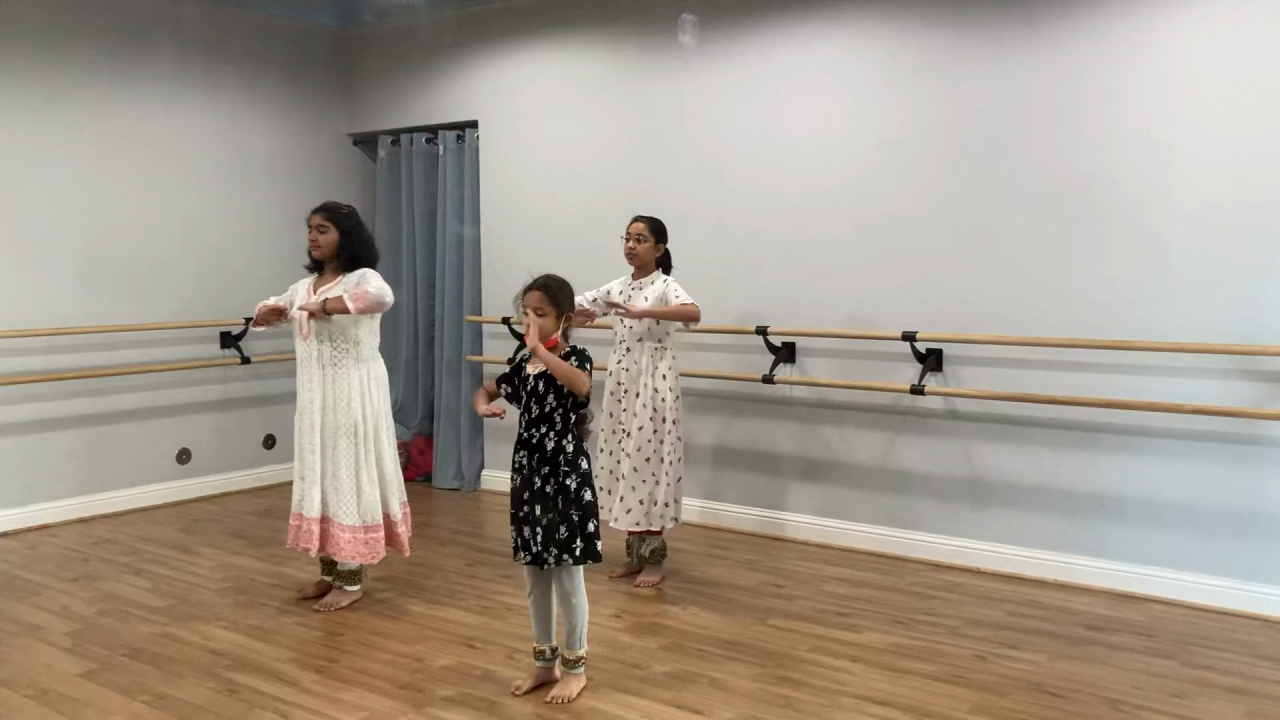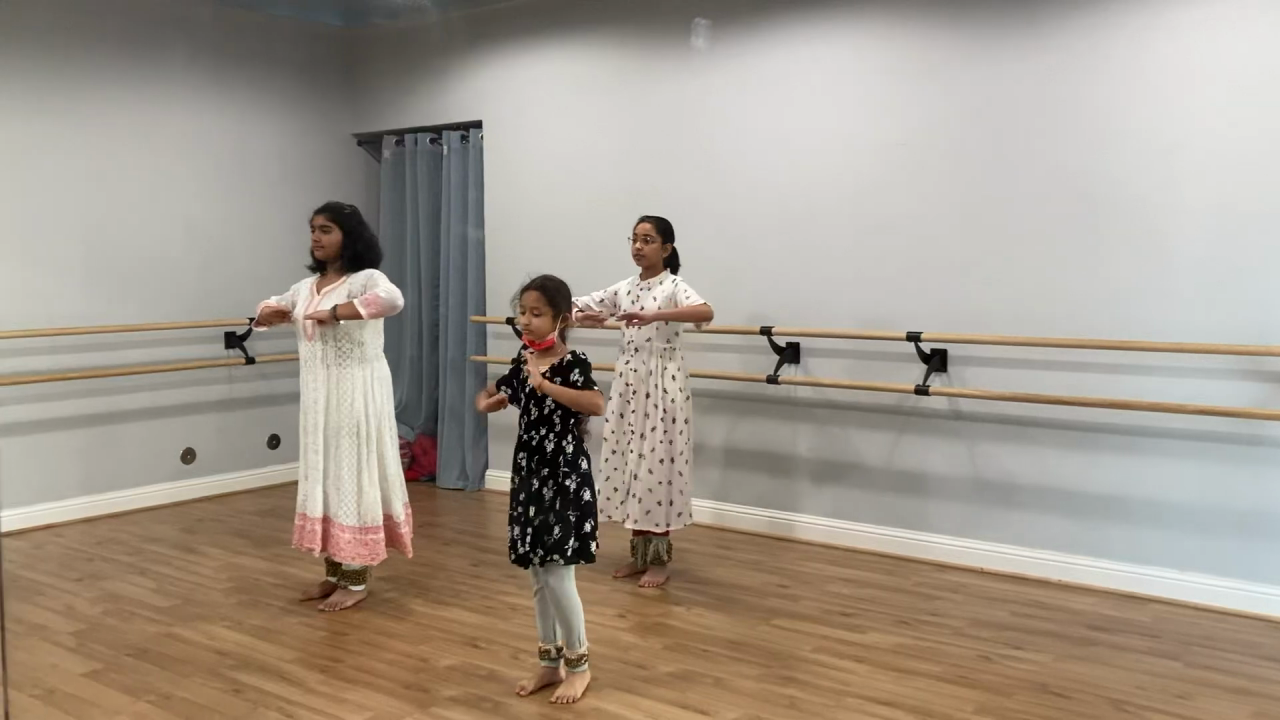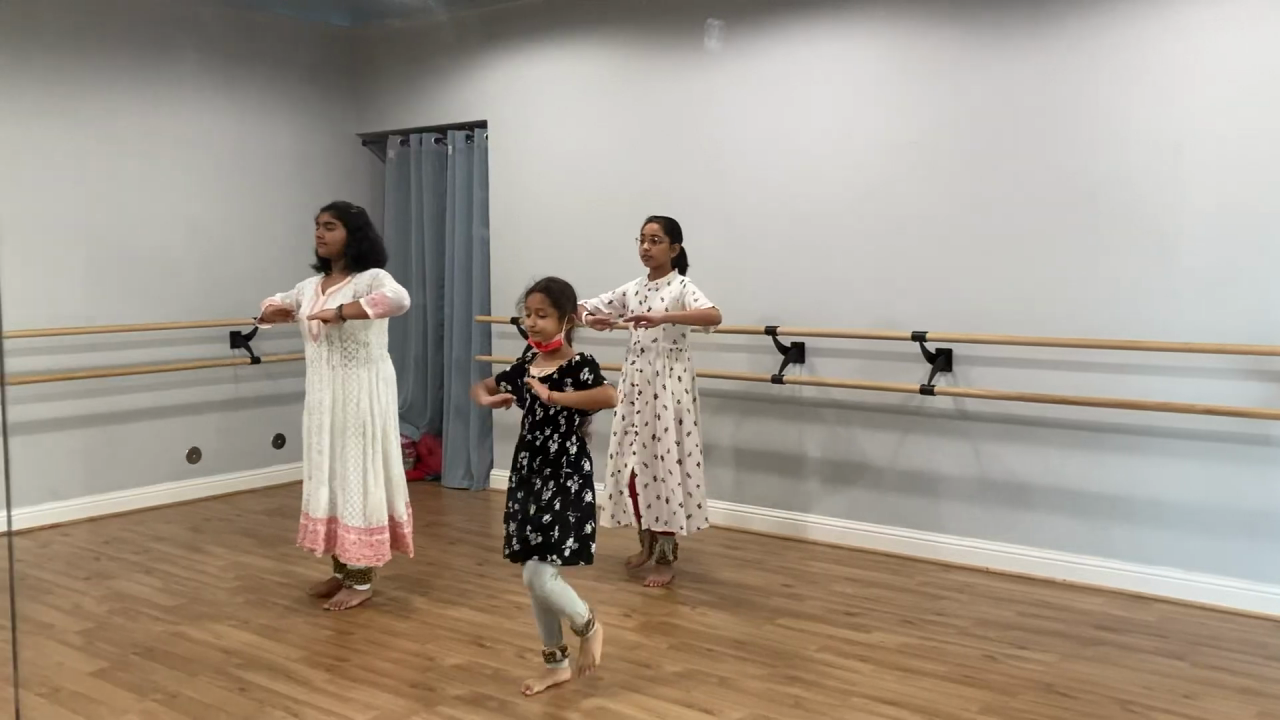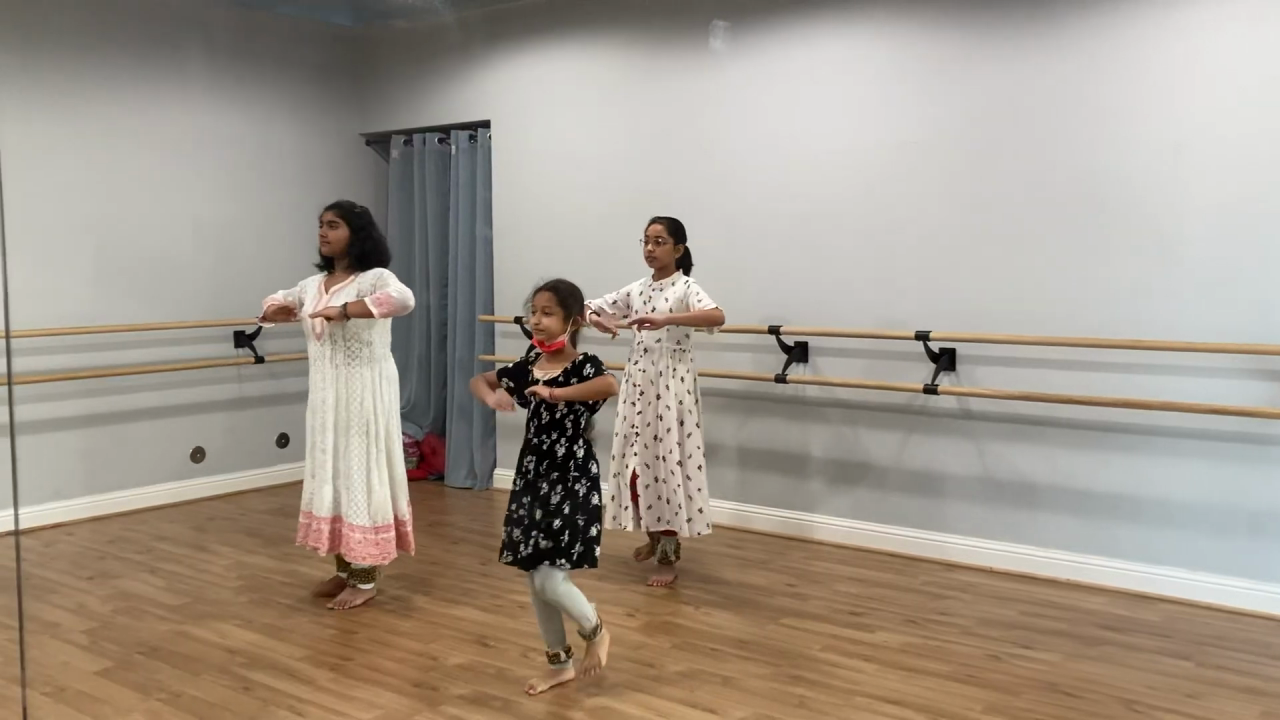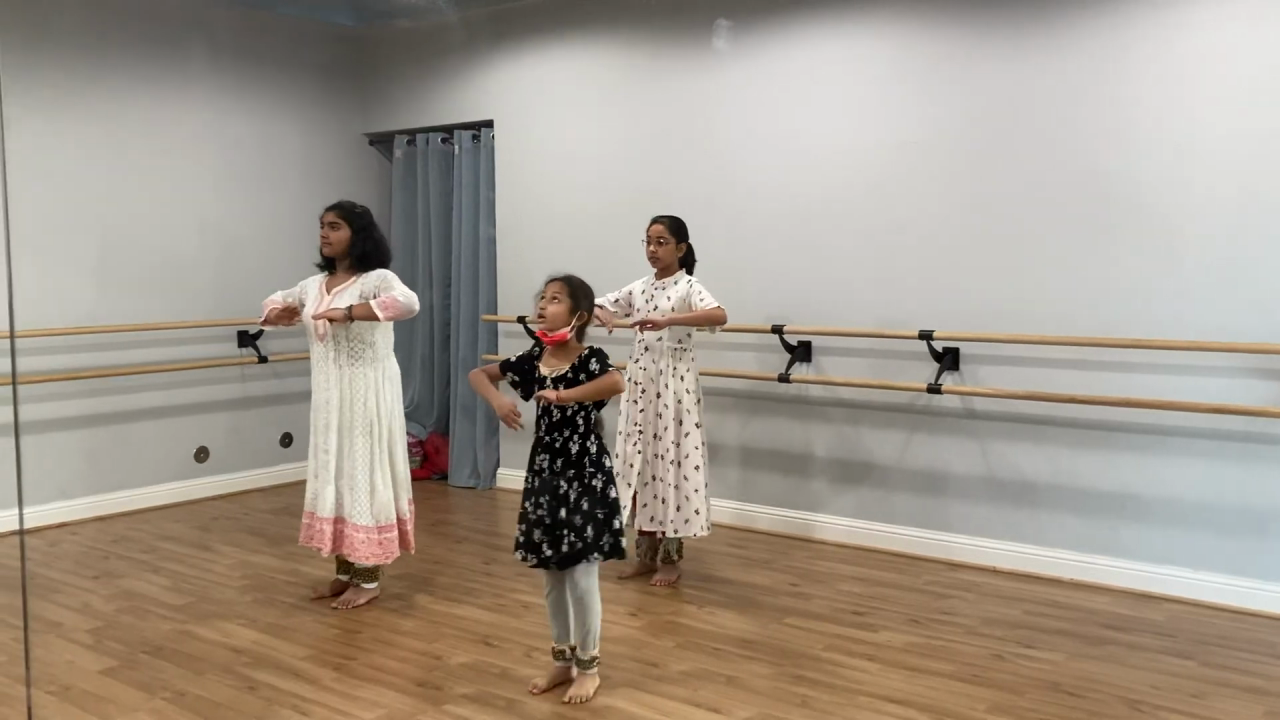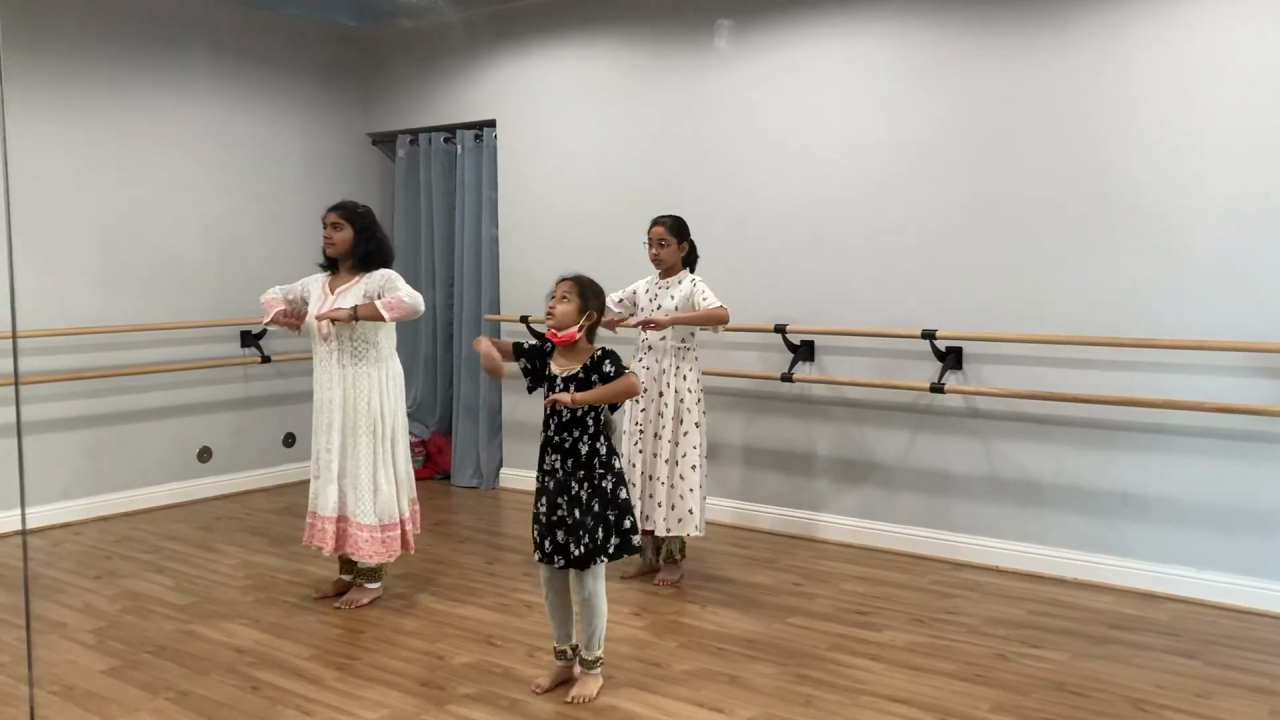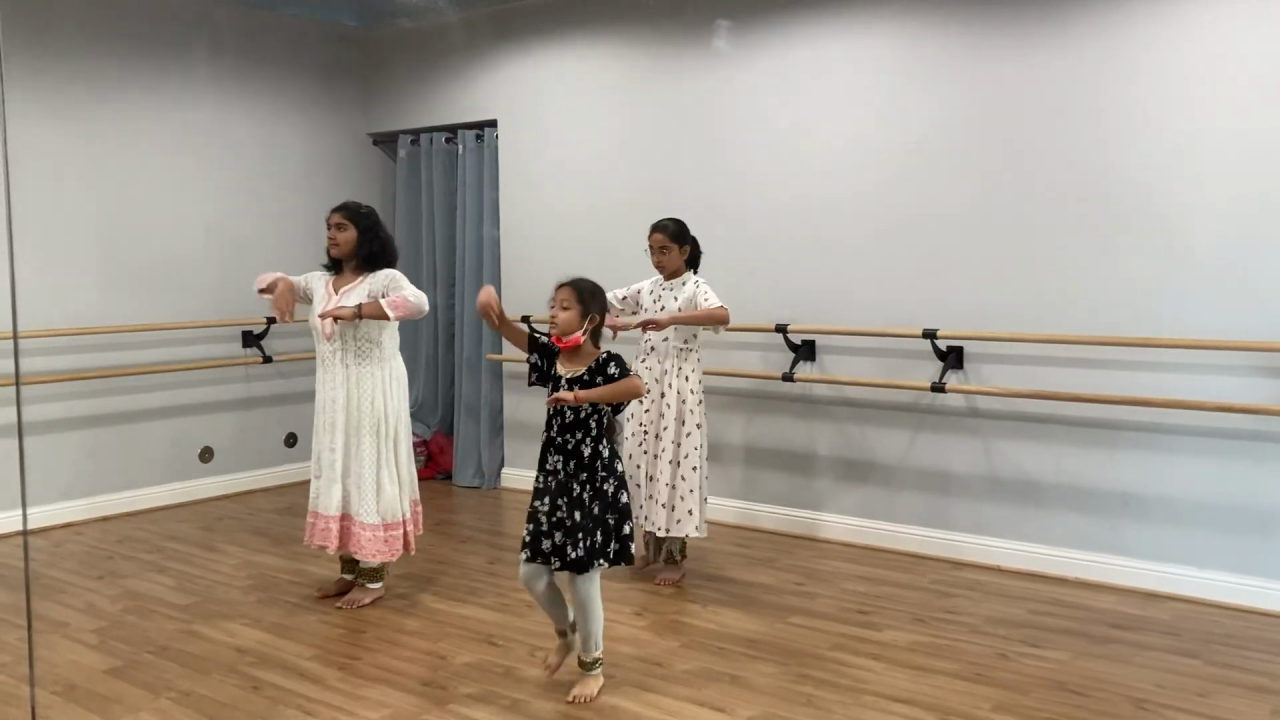
dt=0.2s
person 1, frame 1
left shoulder: (575, 359)
right shoulder: (523, 364)
left elbow: (583, 385)
right elbow: (485, 390)
left wrist: (539, 348)
right wrist: (484, 407)
left hip: (566, 476)
right hip: (528, 475)
left knee: (567, 576)
right knee: (535, 576)
left ankle: (575, 668)
right ankle: (545, 662)
person 1, frame 2
left shoulder: (573, 363)
right shoulder: (521, 366)
left elbow: (596, 404)
right elbow: (487, 394)
left wrist: (544, 385)
right wrist: (486, 404)
left hip: (564, 478)
right hip: (528, 476)
left knee: (557, 577)
right knee: (540, 578)
left ankle: (578, 666)
right ankle: (551, 663)
person 1, frame 3
left shoulder: (579, 365)
right shoulder: (525, 365)
left elbow: (610, 397)
right elbow: (481, 387)
left wrist: (552, 396)
right wrist: (489, 400)
left hip: (565, 480)
right hip: (528, 476)
left knee: (537, 577)
right knee: (537, 577)
left ankle: (588, 625)
right ankle: (556, 663)
person 1, frame 4
left shoulder: (584, 365)
right shoulder: (528, 366)
left elbow: (611, 385)
right elbow: (479, 381)
left wrist: (555, 393)
right wrist: (493, 398)
left hip: (571, 482)
right hip: (532, 478)
left knee: (549, 581)
right knee: (536, 582)
left ankle: (594, 630)
right ankle: (559, 663)
person 1, frame 5
left shoulder: (591, 359)
right shoulder: (532, 359)
left elbow: (618, 383)
right elbow: (479, 374)
left wrist: (564, 395)
right wrist: (498, 401)
left hip: (585, 478)
right hip: (544, 475)
left knee: (581, 578)
right knee: (553, 578)
left ankle: (588, 668)
right ankle: (563, 661)
person 1, frame 6
left shoulder: (601, 360)
right shoulder: (542, 354)
left elbow: (633, 385)
right elbow: (488, 345)
left wrist: (576, 398)
right wrist: (486, 348)
left hip: (593, 478)
right hip: (553, 475)
left knee: (588, 579)
right knee: (552, 577)
left ankle: (592, 668)
right ankle: (565, 660)
person 1, frame 7
left shoulder: (606, 363)
right shoulder: (548, 354)
left elbow: (637, 387)
right elbow: (503, 326)
left wrist: (579, 395)
right wrist: (491, 303)
left hip: (594, 482)
right hip: (553, 478)
left knee: (583, 580)
right knee: (533, 574)
left ankle: (591, 668)
right ankle: (566, 629)
person 2, frame 1
left shoulder: (362, 278)
right shoulder: (306, 286)
left elbow: (382, 298)
right elbow: (269, 309)
left wrist: (323, 305)
right wrist: (267, 312)
left hip: (353, 393)
right hip: (315, 395)
left knee: (349, 474)
right knee: (319, 475)
left ankle: (351, 580)
right ankle: (329, 572)
person 2, frame 2
left shoulder: (366, 279)
right shoulder: (307, 286)
left elbow: (393, 299)
right elbow: (271, 307)
left wrist: (334, 312)
right wrist: (270, 313)
left hip: (357, 394)
right hip: (319, 396)
left knee: (353, 476)
right knee: (322, 475)
left ankle: (356, 581)
right ankle: (333, 573)
person 2, frame 3
left shoulder: (372, 279)
right shoulder: (311, 285)
left elbow: (399, 299)
right elbow: (276, 303)
left wrist: (341, 312)
right wrist: (274, 311)
left hip: (362, 394)
right hip: (324, 396)
left knee: (358, 476)
right knee: (327, 476)
left ankle: (361, 580)
right ankle: (341, 570)
person 2, frame 4
left shoulder: (375, 278)
right shoulder: (314, 284)
left elbow: (403, 299)
right elbow: (278, 300)
left wrist: (344, 310)
right wrist: (277, 310)
left hip: (365, 393)
right hip: (327, 394)
left knee: (361, 474)
right knee: (330, 473)
left ankle: (365, 579)
right ankle: (344, 569)
person 2, frame 5
left shoulder: (377, 279)
right shoulder: (314, 285)
left elbow: (408, 303)
right elbow: (276, 301)
left wrist: (348, 312)
right wrist: (279, 313)
left hip: (368, 394)
right hip: (329, 395)
left knee: (364, 475)
right knee: (332, 475)
left ankle: (368, 579)
right ankle: (345, 572)
person 2, frame 6
left shoulder: (381, 279)
right shoulder: (316, 284)
left elbow: (413, 303)
right elbow: (272, 296)
left wrist: (353, 312)
right wrist: (283, 314)
left hip: (371, 393)
right hip: (332, 395)
left knee: (367, 474)
right knee: (334, 474)
left ankle: (372, 578)
right ankle: (348, 572)
person 2, frame 7
left shoulder: (385, 279)
right shoulder: (319, 282)
left elbow: (418, 303)
right elbow: (269, 281)
left wrist: (357, 311)
right wrist: (281, 285)
left hip: (373, 394)
right hip: (334, 396)
left knee: (370, 474)
right knee: (337, 474)
left ankle: (373, 578)
right ankle: (349, 571)
person 3, frame 1
left shoulder: (665, 287)
right shoulder: (617, 288)
left elbow: (694, 313)
left wrist: (640, 312)
right wrist: (577, 313)
left hip: (654, 384)
right hip: (622, 383)
left knee: (648, 464)
right knee: (623, 463)
left ankle: (654, 559)
right ankle: (635, 554)
person 3, frame 2
left shoulder: (673, 286)
right shoulder: (623, 289)
left elbow: (707, 312)
right elbow: (574, 307)
left wrist: (654, 316)
right wrist: (583, 316)
left hip: (662, 384)
right hip: (629, 384)
left knee: (657, 465)
right knee: (630, 465)
left ankle: (659, 559)
right ankle: (639, 554)
person 3, frame 3
left shoulder: (682, 288)
right shoulder: (632, 290)
left elbow: (714, 316)
right elbow: (581, 308)
left wrist: (662, 318)
right wrist: (591, 319)
left hip: (669, 385)
right hip: (635, 383)
left knee: (665, 465)
right knee: (632, 465)
left ankle: (665, 558)
right ankle: (649, 542)
person 3, frame 4
left shoulder: (686, 288)
right shoulder: (635, 290)
left elbow: (718, 317)
right elbow: (588, 307)
left wrist: (666, 320)
right wrist: (596, 320)
left hip: (672, 385)
right hip: (638, 383)
left knee: (668, 464)
right knee: (634, 464)
left ankle: (667, 558)
right ankle: (655, 535)
person 3, frame 5
left shoulder: (688, 287)
right shoulder: (638, 289)
left elbow: (719, 316)
right elbow: (594, 306)
left wrist: (669, 319)
right wrist: (599, 314)
left hip: (674, 384)
right hip: (640, 382)
left knee: (671, 463)
right knee: (637, 463)
left ankle: (670, 558)
right ankle: (647, 552)
person 3, frame 6
left shoulder: (691, 286)
right shoulder: (642, 288)
left elbow: (722, 315)
left wrist: (670, 319)
right wrist: (604, 319)
left hip: (677, 383)
right hip: (643, 382)
left knee: (673, 463)
right knee: (642, 462)
left ankle: (673, 558)
right ankle: (649, 553)
person 3, frame 7
left shoulder: (695, 288)
right shoulder: (645, 289)
left elbow: (722, 316)
left wrist: (671, 319)
right wrist: (610, 320)
left hip: (679, 383)
right hip: (646, 382)
left knee: (675, 463)
right knee: (643, 461)
left ankle: (674, 556)
right ankle: (651, 542)
